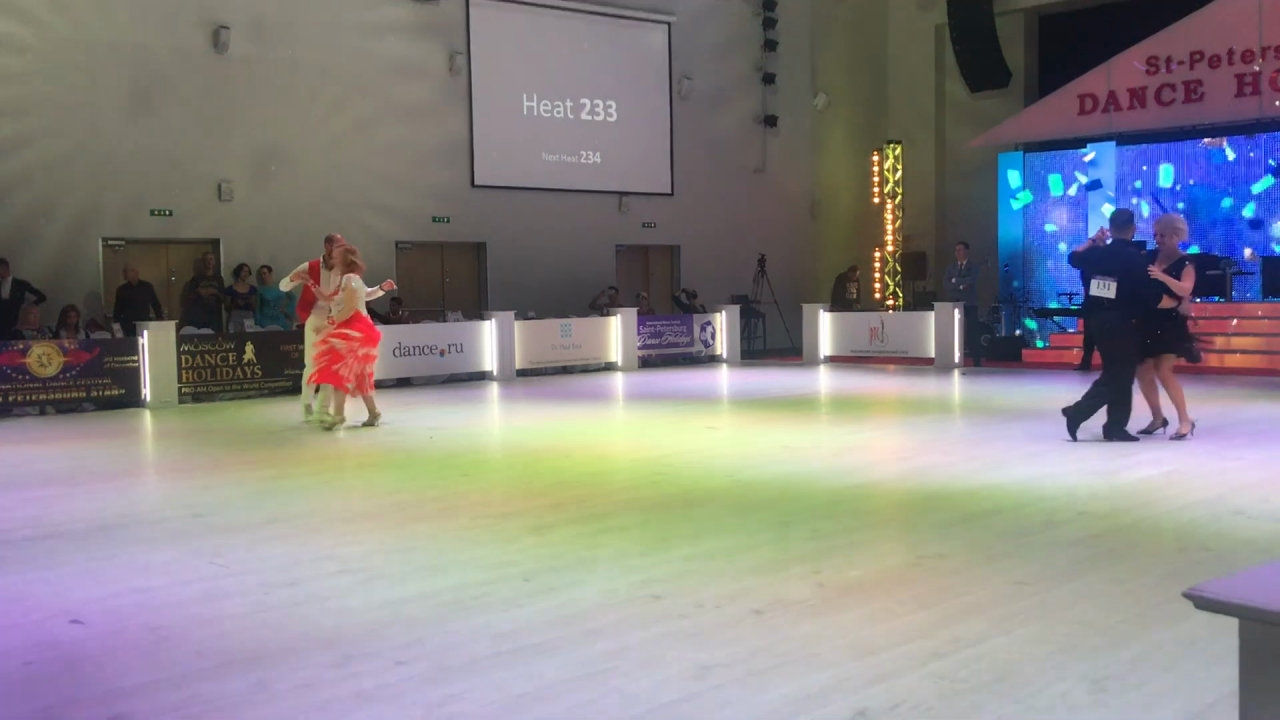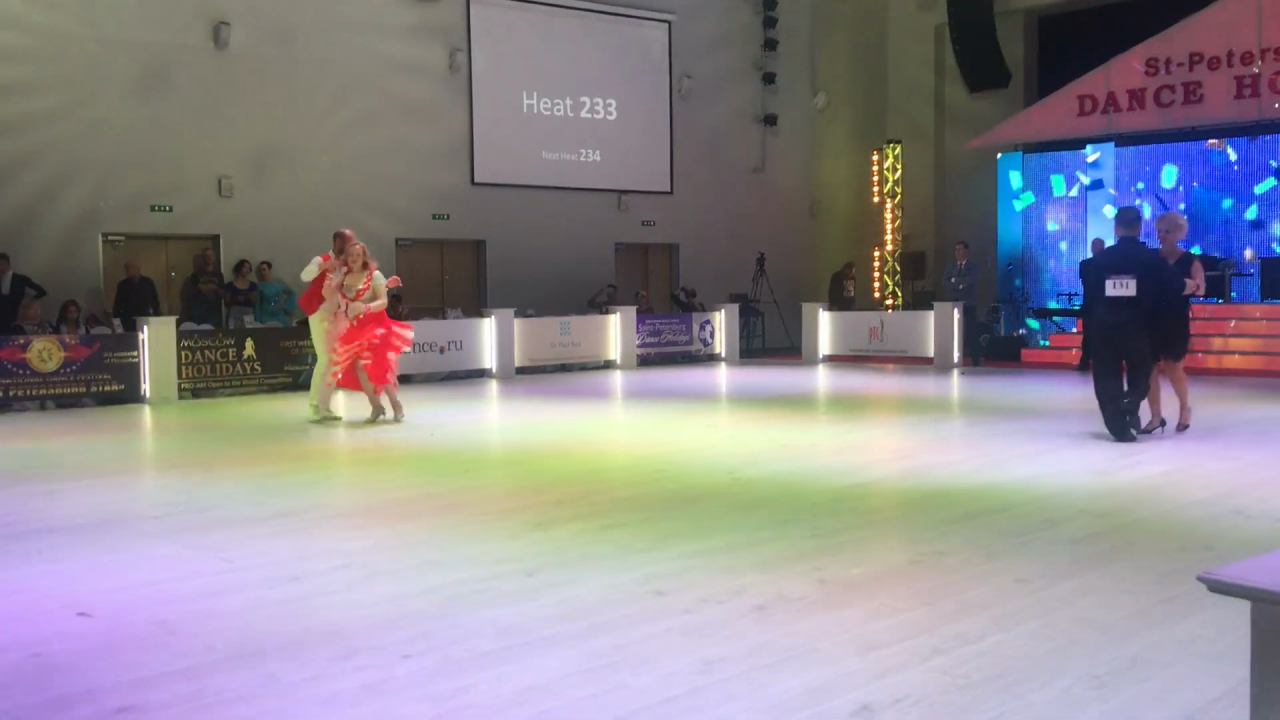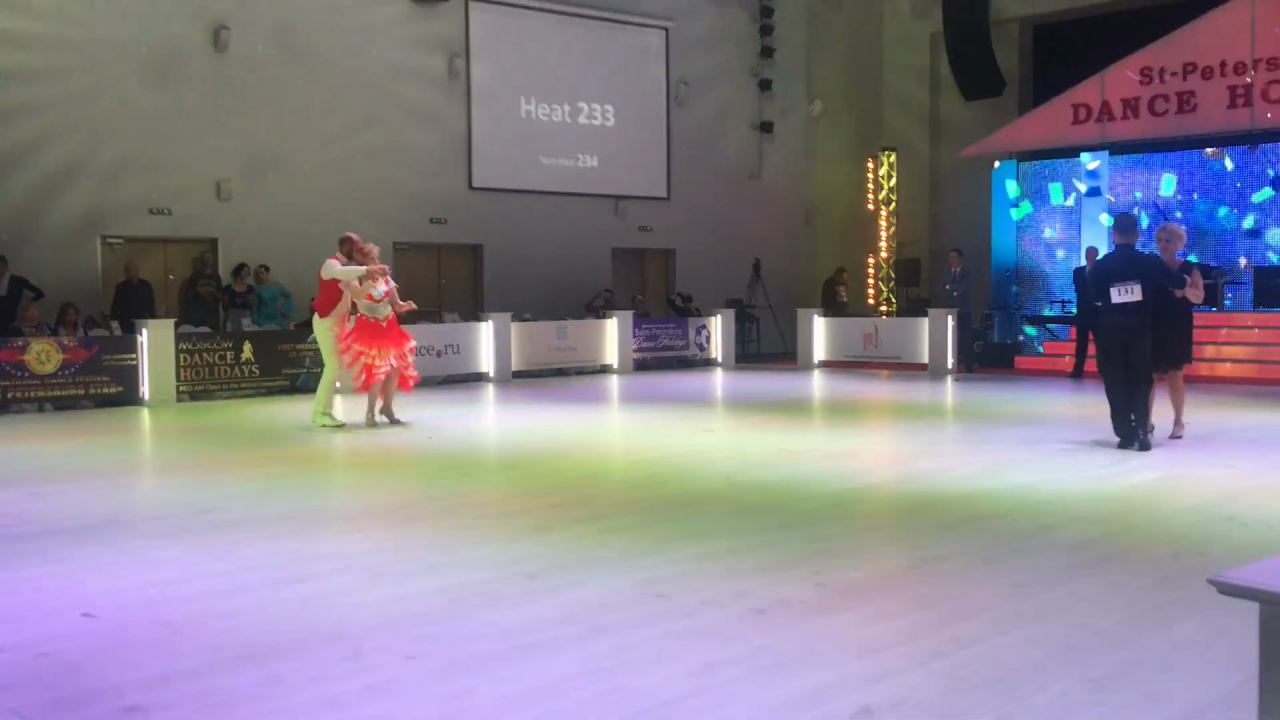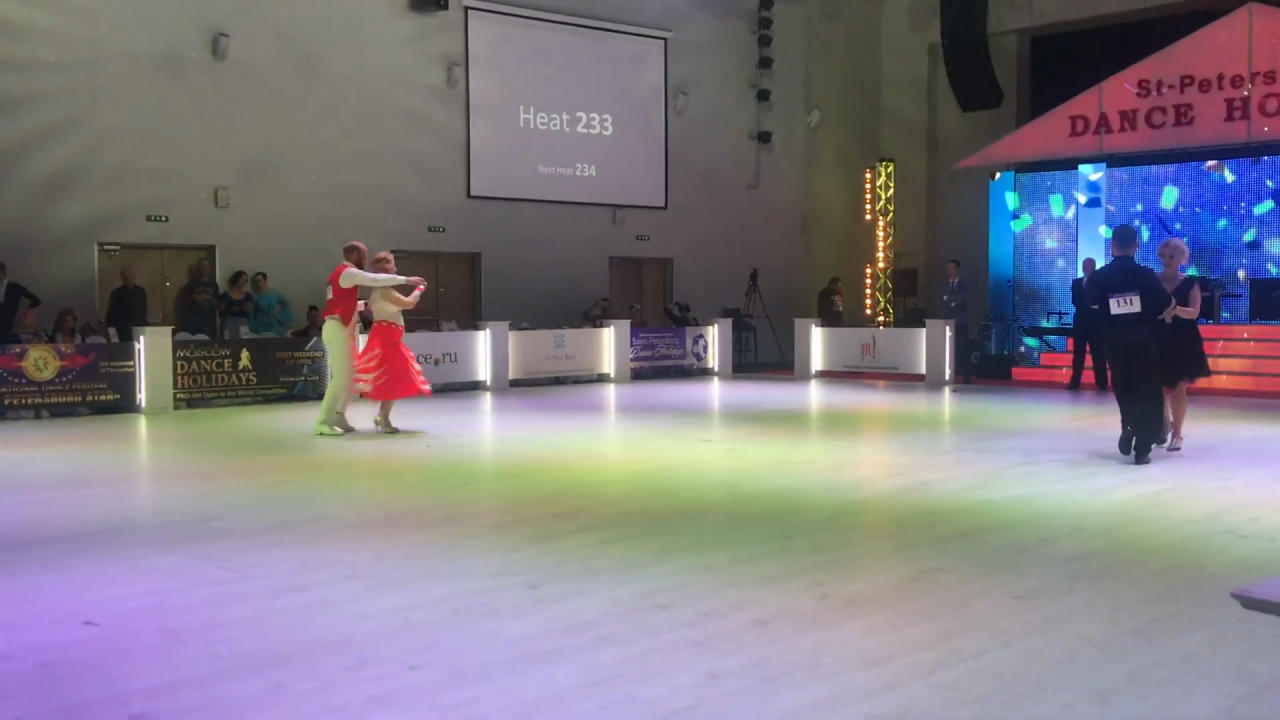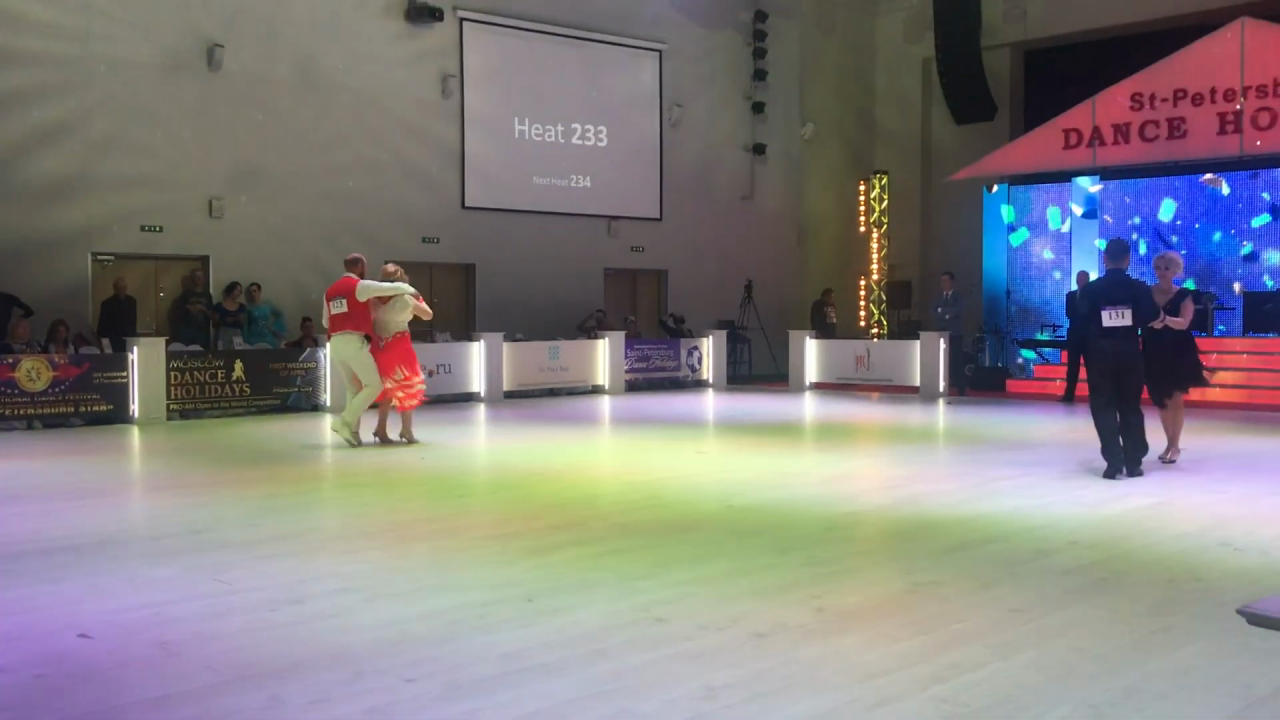
dt=0.2s
person 1, frame 1
left shoulder: (1098, 254)
right shoulder: (1136, 259)
left elbow: (1074, 257)
right elbow: (1152, 297)
left wrist: (1095, 240)
left hip: (1099, 321)
right hip: (1120, 324)
left knee: (1122, 375)
right knee: (1117, 376)
left ankle: (1115, 426)
right ankle: (1077, 413)
person 1, frame 2
left shoulder: (1103, 256)
right shoulder: (1150, 258)
left elbow: (1093, 289)
right elbow: (1176, 287)
left hip: (1102, 322)
right hip: (1133, 323)
left knee: (1107, 375)
right knee: (1140, 369)
left ankle: (1119, 426)
right ankle: (1130, 403)
person 1, frame 3
left shoulder: (1101, 265)
right shoulder: (1150, 262)
left elbow: (1095, 297)
right elbow: (1180, 284)
left hip: (1110, 329)
right hip: (1139, 328)
left knee: (1116, 381)
right knee: (1140, 380)
left ankle: (1126, 433)
right ankle: (1141, 429)
person 1, frame 4
left shoulder: (1100, 276)
right shoulder: (1146, 275)
left elbow: (1093, 301)
right elbow: (1167, 304)
right wrist: (1163, 312)
left hip: (1114, 340)
right hip: (1144, 340)
left knee: (1123, 389)
right knee: (1148, 392)
left ankle: (1129, 429)
right ankle: (1142, 449)
person 1, frame 5
left shoulder: (1092, 288)
right shoulder: (1138, 288)
left elbow: (1084, 310)
right elbow: (1155, 316)
right wrist: (1149, 319)
left hip: (1100, 353)
right hip: (1129, 353)
left knee: (1104, 406)
right knee: (1130, 407)
left ankle: (1114, 457)
right ankle: (1133, 461)
person 2, frame 1
left shoulder: (1184, 264)
right shoulder: (1150, 256)
left elbow: (1185, 290)
left wrist: (1163, 277)
left hip: (1169, 323)
right hip: (1148, 322)
left knee: (1164, 372)
right knee: (1142, 371)
left ankle: (1185, 420)
right ankle: (1158, 418)
person 2, frame 2
left shoulder: (1189, 260)
left elbow: (1201, 289)
left wrist: (1188, 284)
left hip: (1174, 319)
left knee: (1173, 368)
left ankle: (1185, 409)
right ankle: (1156, 417)
person 2, frame 3
left shoulder: (1188, 268)
left elbow: (1199, 298)
left wrist: (1186, 289)
left hip: (1178, 327)
right hip: (1152, 326)
left knee: (1174, 376)
left ankle: (1178, 421)
right ankle: (1146, 421)
person 2, frame 4
left shoulder: (1189, 284)
left elbow: (1194, 313)
left wrist: (1176, 309)
left hip: (1183, 342)
right hip: (1158, 341)
left knee: (1179, 389)
left ankle: (1177, 434)
right ankle: (1166, 423)
person 2, frame 5
left shoulder: (1183, 296)
left elbow: (1183, 323)
left wrist: (1165, 320)
left hip: (1179, 353)
right hip: (1154, 353)
left knee: (1176, 399)
right knee: (1162, 401)
left ankle: (1175, 446)
right ankle: (1170, 444)
person 3, frame 1
right shoulder: (309, 267)
left elbow: (363, 295)
right elbow: (282, 287)
left wrist: (381, 289)
right wrist: (292, 277)
right hip: (314, 324)
right knee: (312, 365)
left ankle: (324, 411)
right ankle: (307, 406)
person 3, frame 2
right shoulder: (321, 261)
right elbow: (306, 276)
right wrist: (322, 266)
right hip: (320, 318)
right knee: (325, 361)
left ankle: (322, 407)
right ankle: (316, 407)
person 3, frame 3
left shoulder: (349, 267)
right shoulder: (331, 264)
right elbow: (343, 273)
right wrist: (366, 270)
left hip: (338, 321)
right hip: (326, 321)
left knee: (334, 367)
right knee: (333, 366)
left ankle: (320, 411)
right ankle: (322, 413)
person 3, frame 4
left shoulder: (342, 274)
right shoulder: (348, 273)
right elbow: (375, 279)
right wrist: (405, 280)
left hip: (338, 329)
right hip: (338, 329)
left knee: (347, 376)
right knee: (341, 377)
left ankle: (338, 416)
right ankle: (323, 422)
person 3, frame 5
left shoulder: (330, 291)
right shoulder: (361, 286)
left elbow: (326, 322)
right elbow: (395, 288)
right wrist: (411, 291)
left hip: (336, 343)
right hip: (353, 342)
left knee: (354, 388)
right knee: (374, 385)
left ankle: (352, 432)
right ankle: (345, 421)
person 4, frame 1
left shoulder: (350, 278)
right shoulder: (347, 279)
left elbow: (351, 306)
right elbow: (333, 300)
left wrist: (332, 322)
right wrist: (312, 287)
left hip: (353, 328)
right hip: (356, 329)
left knee: (338, 371)
right knee: (356, 374)
left ankle: (338, 414)
right ankle: (373, 412)
person 4, frame 2
left shoulder: (375, 275)
right shoulder: (342, 277)
left elbow: (384, 301)
right elbow: (328, 295)
left wrist: (367, 308)
right wrist: (330, 280)
left hip: (376, 325)
right hip: (355, 328)
left knee: (378, 367)
right knee: (359, 369)
left ankle: (395, 403)
right ankle: (376, 407)
person 4, frame 3
left shoulder: (385, 279)
right shoulder: (355, 280)
left elbow: (397, 304)
right elbow: (360, 295)
left wrist: (405, 305)
left hip: (389, 328)
right hip: (368, 330)
left knee: (395, 370)
right knee: (376, 372)
left ankle: (387, 407)
right ankle: (371, 410)
person 4, frame 4
left shoulder: (383, 289)
right shoulder: (383, 289)
right elbow: (407, 304)
right wrist: (419, 290)
left hip: (390, 337)
right hip: (386, 337)
left knee: (397, 380)
right knee: (398, 377)
left ankle: (383, 418)
right ankle: (383, 417)
person 4, frame 5
left shoulder: (376, 301)
right shoulder: (405, 299)
right elbow: (428, 315)
right wrist: (420, 301)
left hip: (381, 347)
right hip: (400, 347)
left knee: (388, 390)
right knee: (407, 388)
left ankle: (381, 429)
right ankle: (406, 430)
